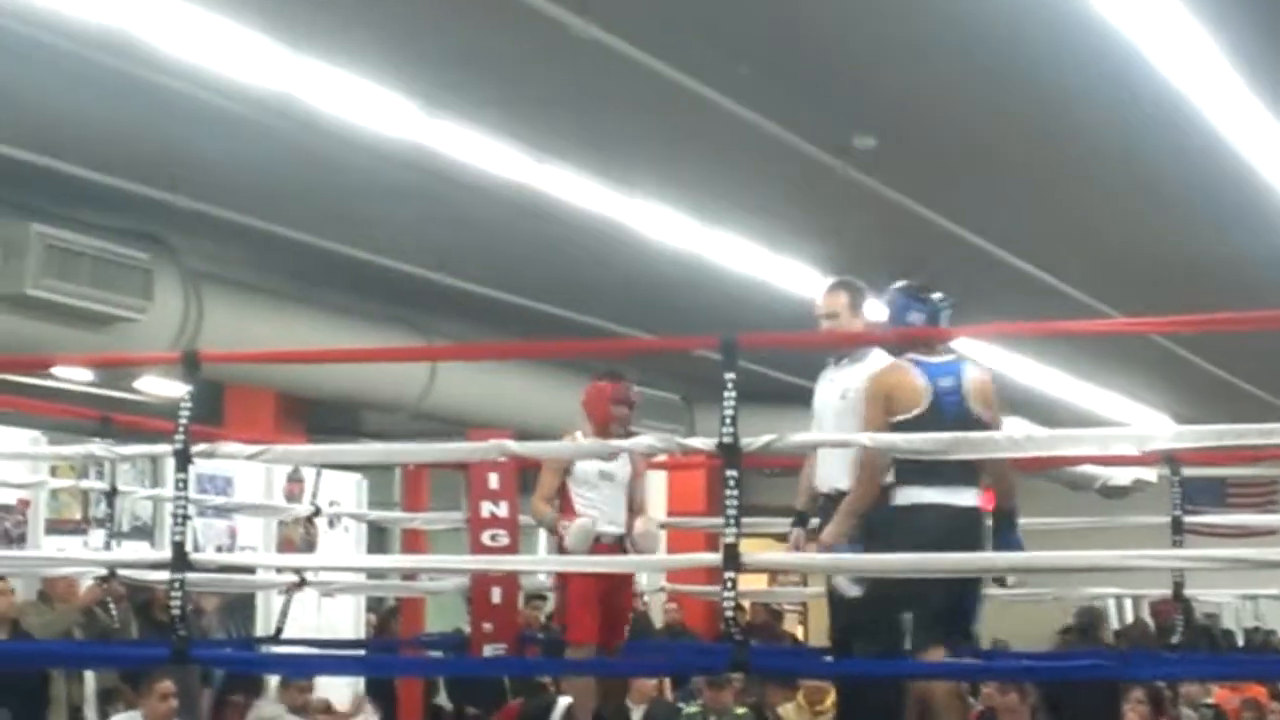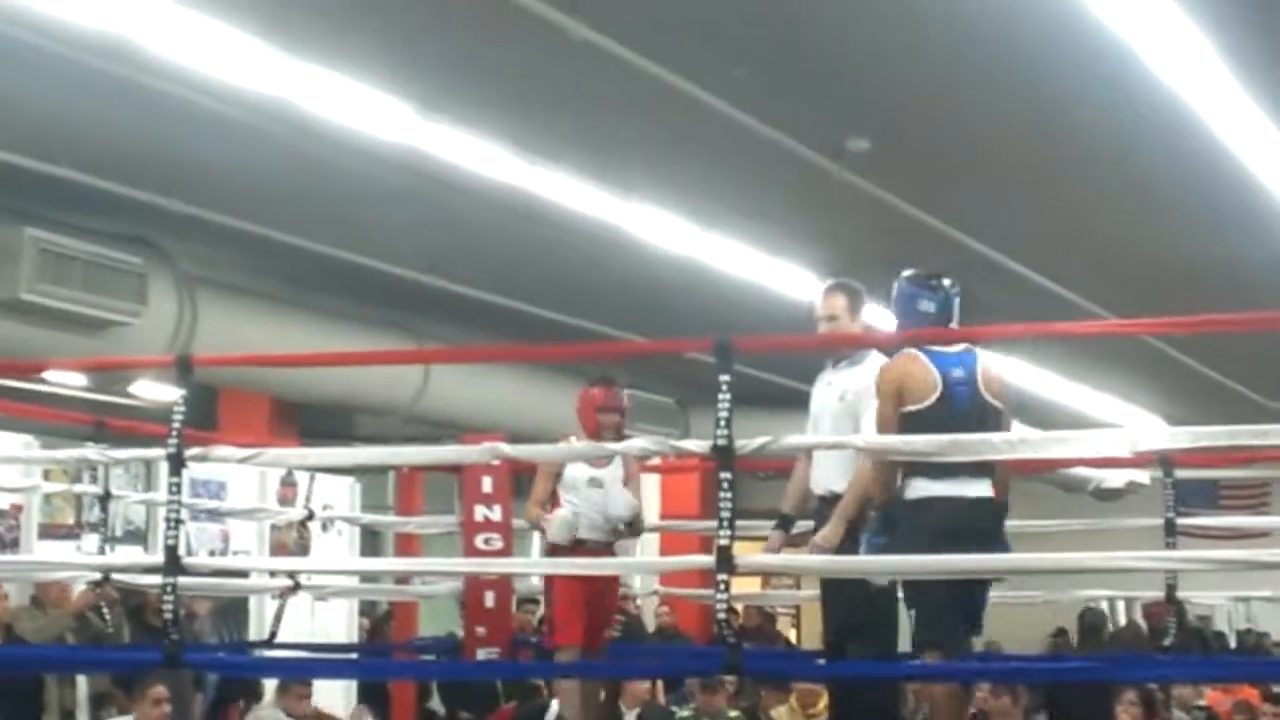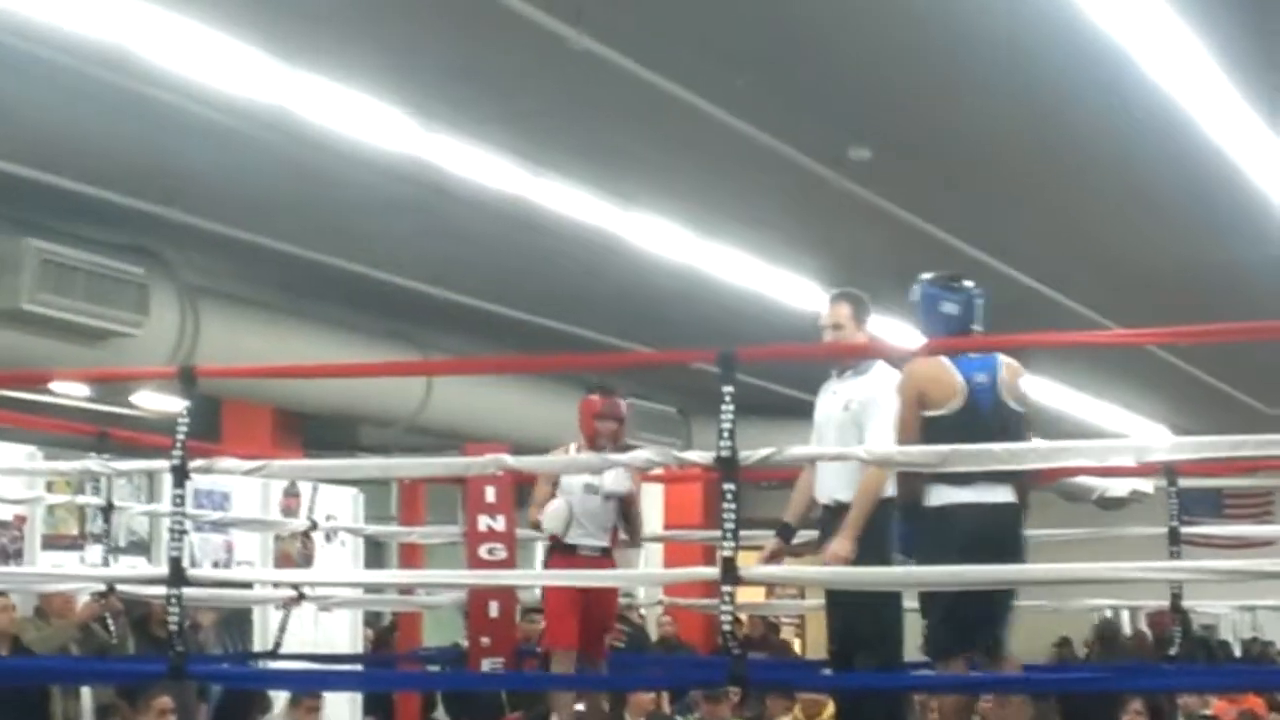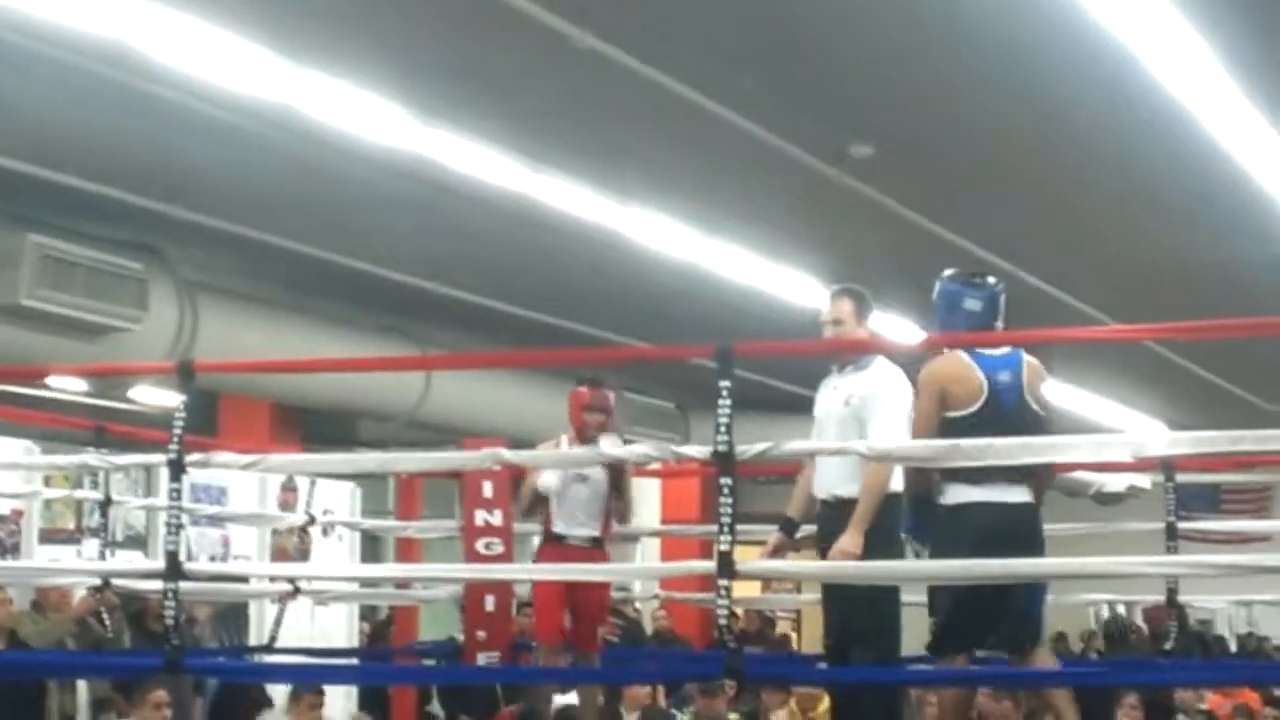
dt=0.1s
person 1, frame 1
left shoulder: (888, 379)
right shoulder: (978, 379)
left elbow: (872, 467)
right elbow: (997, 464)
left wrist: (838, 531)
right wrist: (1006, 527)
left hip: (915, 519)
right hip: (967, 521)
left knee: (929, 645)
right knee: (942, 639)
person 1, frame 2
left shoulder: (897, 370)
right shoulder: (987, 369)
left elbow: (886, 459)
right elbow: (1001, 456)
left wrist: (878, 524)
right wrist: (997, 523)
left hip: (926, 512)
right hip: (979, 511)
left knee: (935, 644)
right knee: (957, 636)
person 1, frame 3
left shoulder: (921, 373)
right shoulder: (1011, 373)
left wrist: (910, 523)
left hip: (950, 520)
right hip: (1002, 516)
left knee: (950, 650)
right knee: (992, 646)
person 1, frame 4
left shoulder: (941, 371)
right shoulder: (1032, 369)
left hip: (964, 517)
right hip: (1020, 517)
left knee: (954, 651)
right knee: (1029, 645)
person 2, frame 1
left shoulder: (878, 370)
right shoulder: (831, 372)
right wrist: (800, 518)
right hip: (835, 507)
left knee: (872, 630)
right knee: (843, 631)
person 2, frame 2
left shoulder: (875, 372)
right shoulder: (824, 380)
right elbow: (809, 456)
left wrist: (842, 520)
right wrist: (784, 522)
left hip: (865, 513)
right hip: (831, 509)
left knee: (869, 629)
right knee: (837, 631)
person 2, frame 3
left shoulder: (882, 384)
right shoulder: (830, 391)
left elbow: (880, 465)
right elbow: (815, 467)
left wrist: (849, 534)
right wrist: (784, 531)
left hip: (871, 523)
right hip: (836, 522)
left knee: (874, 640)
right knee: (842, 641)
person 2, frame 4
left shoulder: (884, 380)
right shoulder: (830, 386)
left elbow: (883, 463)
left wrist: (857, 533)
right wrist: (788, 526)
left hip: (870, 519)
right hip: (834, 517)
left knee: (874, 638)
right knee: (840, 637)
person 3, frame 1
left shoulder: (632, 456)
left elbow: (637, 511)
right elbow: (539, 503)
left wrist: (644, 534)
right wrist: (559, 525)
left hip: (618, 555)
right hip: (578, 554)
left knee: (612, 647)
right knee: (582, 645)
person 3, frame 2
left shoulder: (626, 463)
left elbow: (634, 529)
right elbow: (533, 506)
left wrist: (631, 518)
right wrist: (546, 523)
left hip: (605, 559)
right hip: (566, 556)
left knee: (595, 648)
right knee: (568, 648)
person 3, frame 3
left shoulder: (626, 469)
left elbow: (634, 533)
right elbow: (534, 510)
left wrist: (628, 505)
right wrist: (544, 521)
left hip: (603, 566)
right hip: (564, 562)
left knee: (595, 656)
right knee: (563, 651)
person 3, frame 4
left shoulder: (614, 457)
right shoulder: (550, 450)
left elbow: (623, 517)
right elbow: (525, 508)
left wrist: (618, 476)
right wrist: (537, 492)
left hip: (594, 558)
right hip: (553, 553)
left knee: (589, 648)
right knee: (548, 643)
